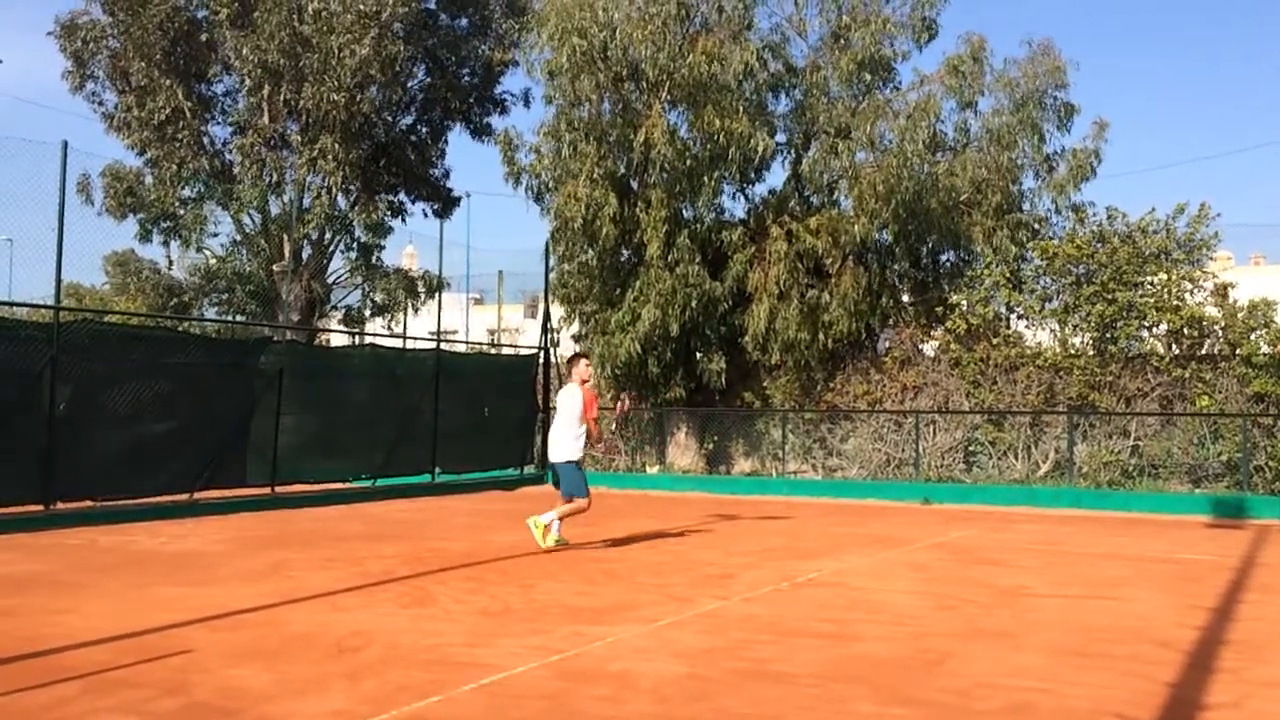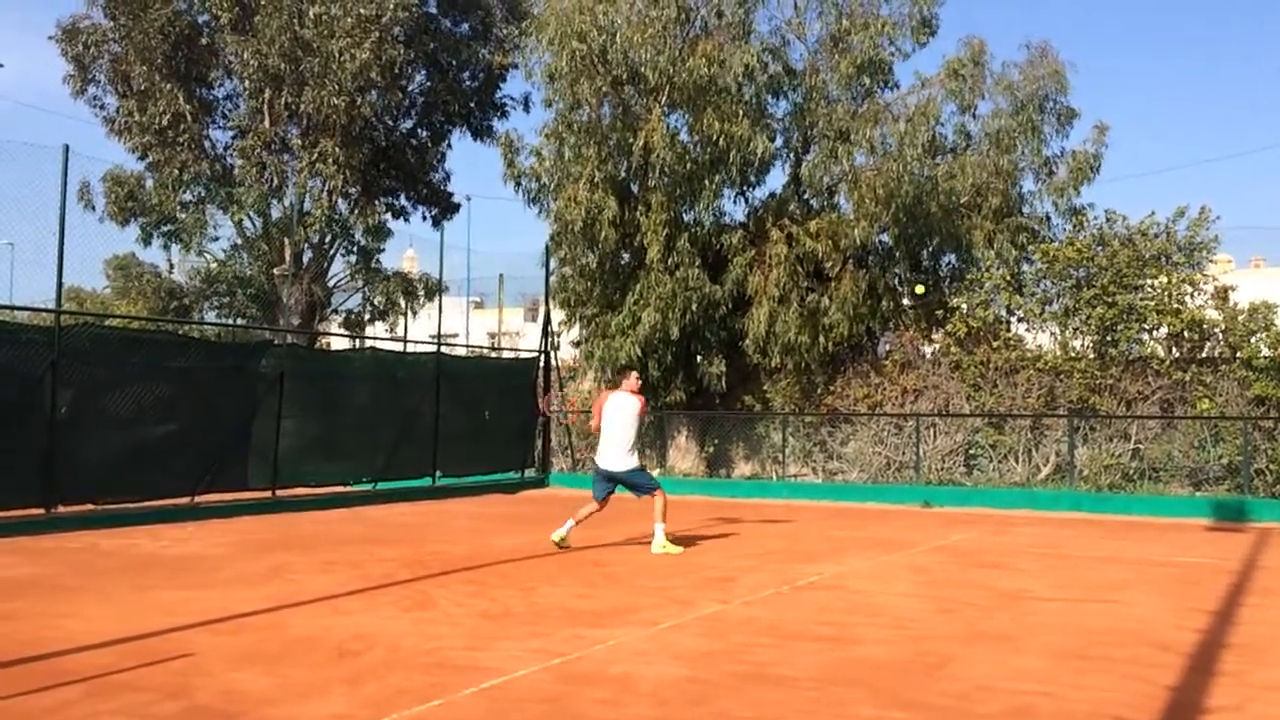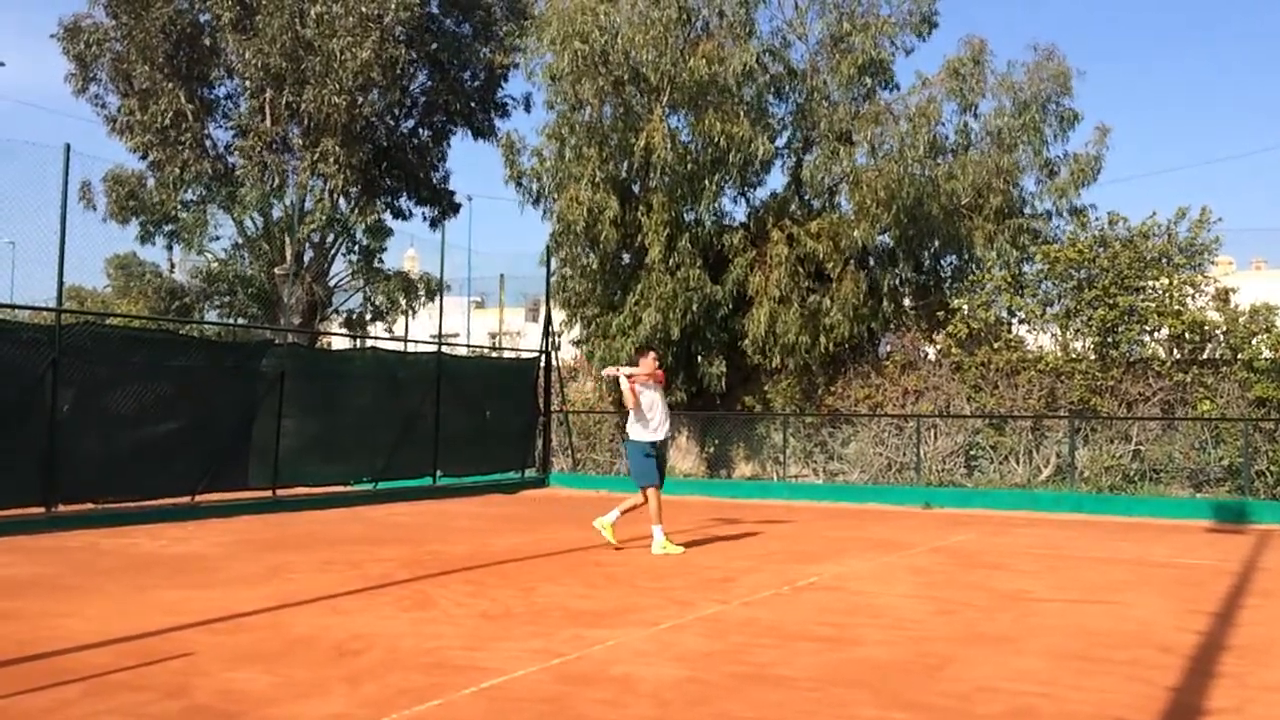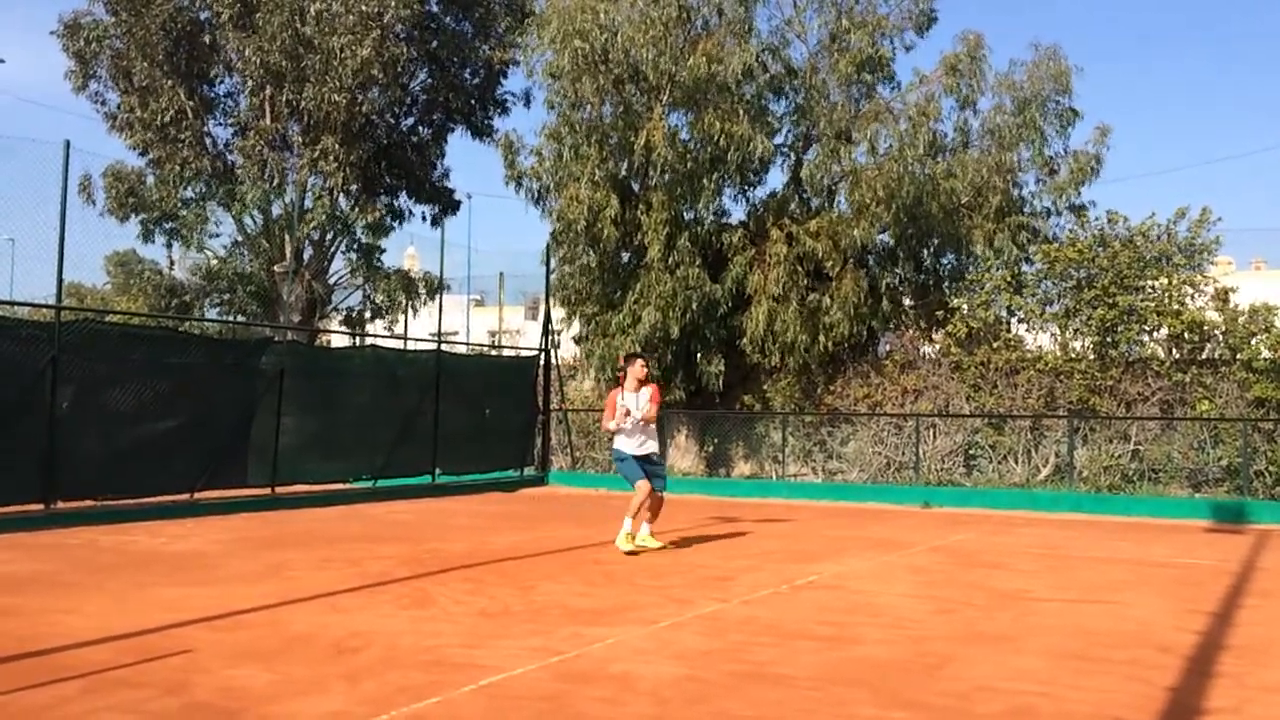
dt=0.4s
person 1, frame 1
left shoulder: (563, 392)
right shoulder: (588, 394)
right elbow: (594, 433)
left wrist: (587, 434)
right wrist: (597, 440)
left hip: (555, 454)
right hip: (567, 456)
left knee: (569, 495)
right knee: (582, 504)
left ankle: (554, 534)
right ankle: (541, 520)
person 1, frame 2
left shoulder: (605, 397)
right shoulder: (639, 402)
left elbow: (594, 427)
left hip: (603, 462)
right hip: (625, 465)
left knee: (597, 503)
right knee: (658, 495)
left ankle: (562, 533)
right ankle: (660, 541)
person 1, frame 3
left shoulder: (658, 376)
right shoulder: (629, 383)
left elbow: (643, 374)
right elbow: (632, 404)
left wrist: (621, 370)
right wrist: (623, 380)
left hip: (657, 444)
right hip: (639, 444)
left knee: (645, 496)
right knee: (652, 492)
left ankle: (606, 521)
right ankle: (659, 541)
person 1, frame 4
left shoulder: (652, 389)
right shoulder: (615, 395)
left elbow: (651, 417)
right elbow: (605, 425)
left wrist: (633, 415)
right wrist: (617, 422)
left hip: (650, 453)
right hip: (625, 453)
left knee: (658, 496)
right knee: (643, 489)
left ankle: (644, 534)
right ankle: (624, 534)
